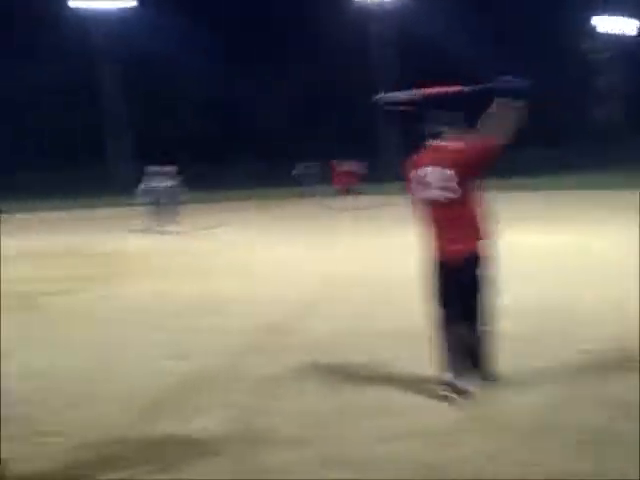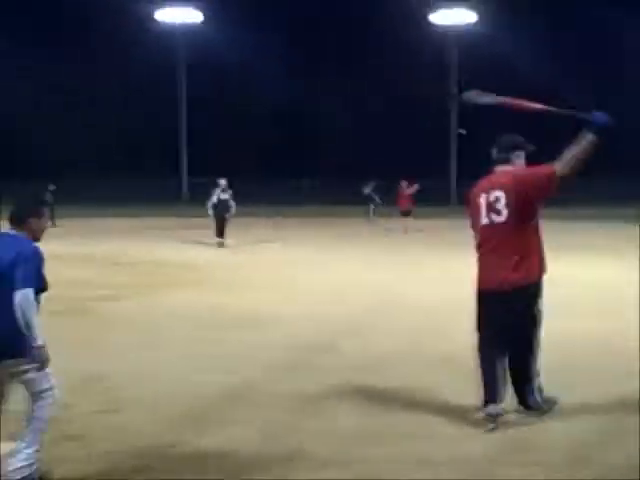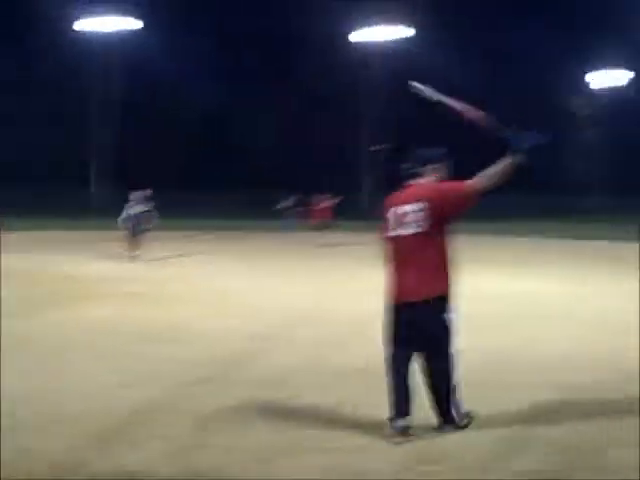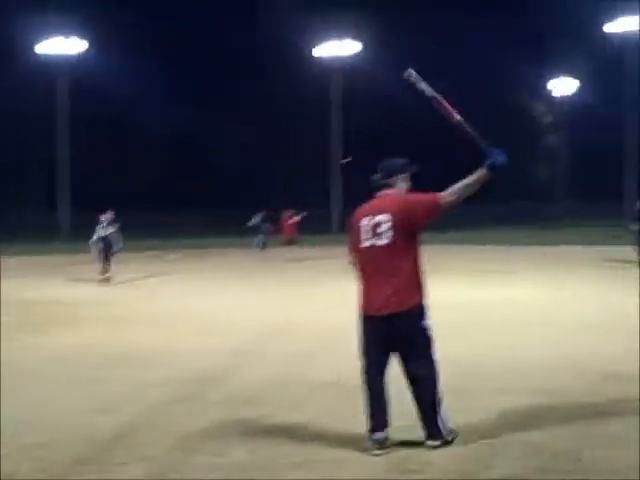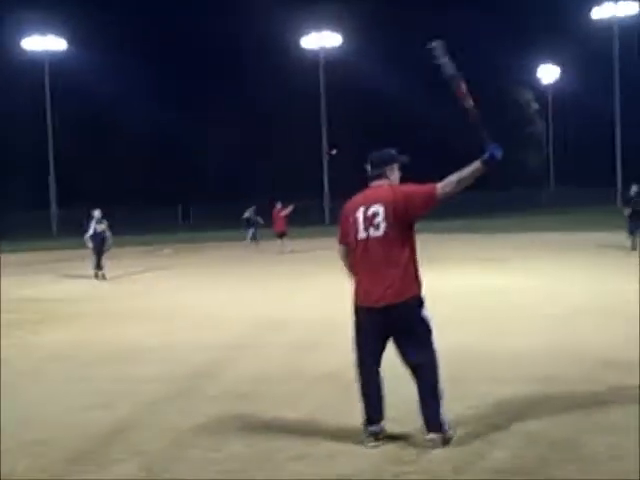
dt=0.1s
person 1, frame 1
left shoulder: (417, 165)
right shoulder: (461, 156)
right elbow: (496, 139)
right wrist: (511, 104)
left hip: (442, 253)
right hip: (465, 251)
left knee: (452, 315)
right knee: (470, 313)
left ankle: (457, 374)
right ankle: (476, 369)
person 1, frame 2
left shoulder: (478, 190)
right shoulder: (521, 181)
right elbow: (562, 168)
right wrist: (592, 132)
left hip: (487, 282)
right hip: (520, 282)
left knee: (490, 344)
right knee: (521, 344)
left ankle: (492, 406)
right ankle: (529, 400)
person 1, frame 3
left shoulder: (393, 203)
right shoulder: (437, 194)
right elbow: (480, 184)
right wrist: (515, 156)
left hip: (400, 296)
right hip: (430, 295)
left knee: (399, 357)
right knee: (438, 358)
left ankle: (400, 419)
right ankle: (450, 416)
person 1, frame 4
left shoulder: (359, 215)
right shoulder: (405, 206)
right elbow: (449, 197)
right wrist: (487, 168)
left hip: (371, 309)
right hip: (406, 306)
left knee: (374, 371)
right knee: (422, 369)
left ankle: (378, 435)
right ankle: (434, 431)
person 1, frame 5
left shoulder: (351, 206)
right shoulder: (400, 196)
left elbow: (345, 252)
right elbow: (445, 188)
right wrist: (483, 162)
left hip: (367, 300)
right hip: (403, 297)
left knee: (368, 363)
right knee: (422, 360)
left ankle: (373, 427)
right ankle: (435, 427)
